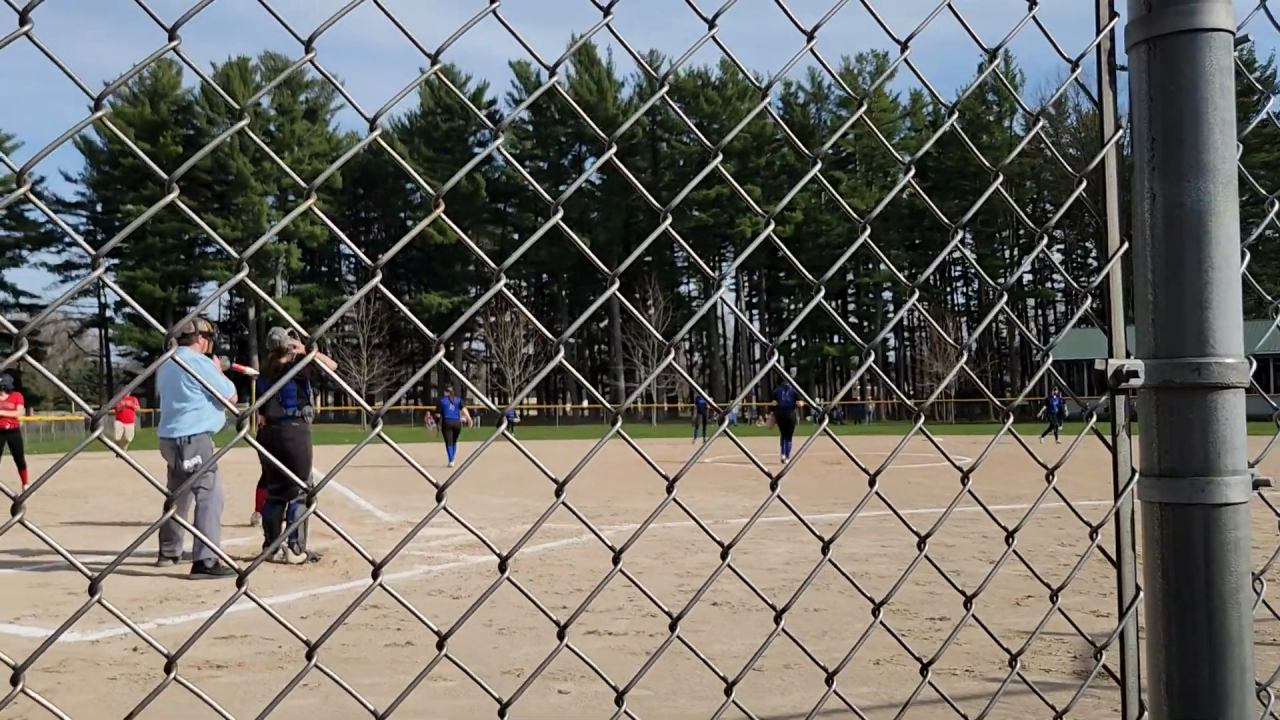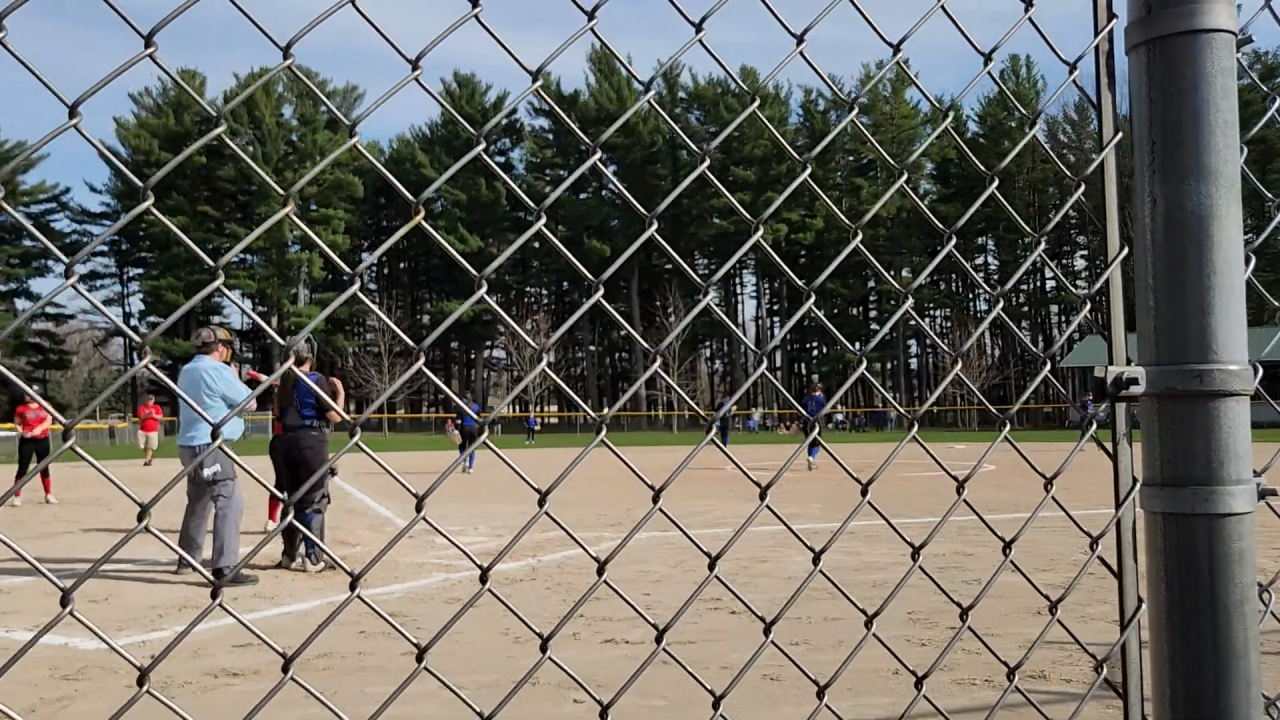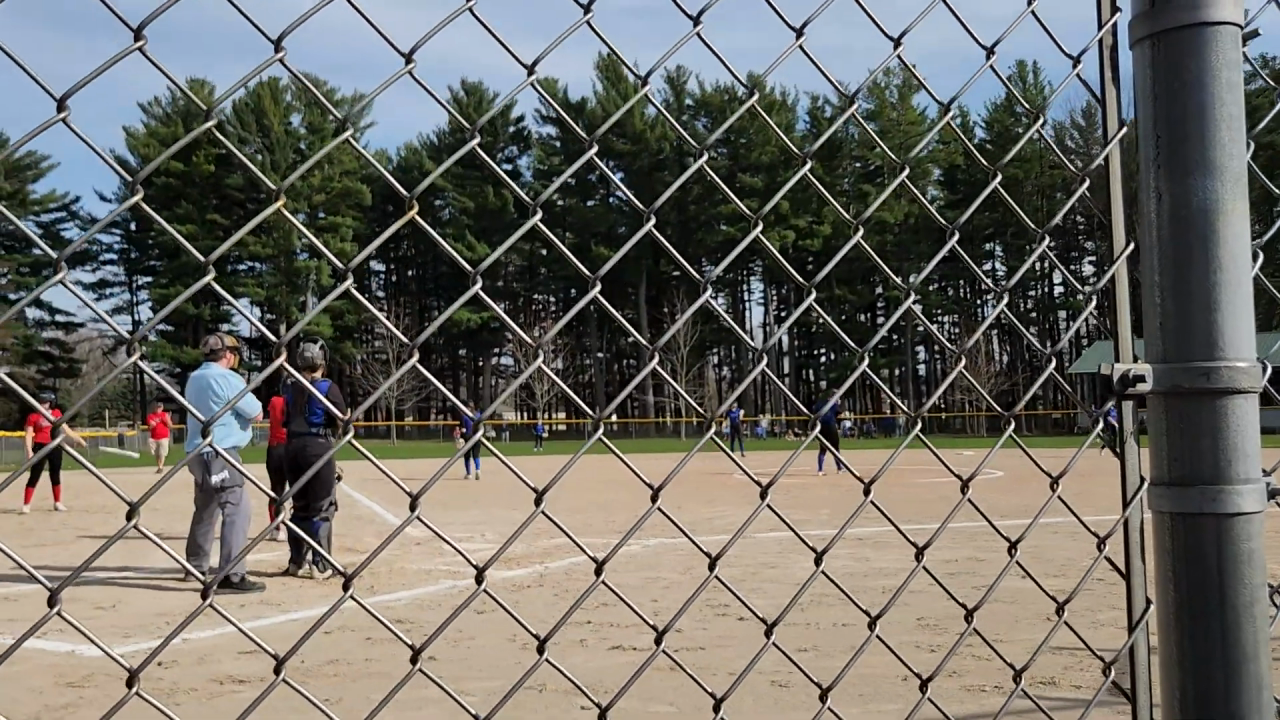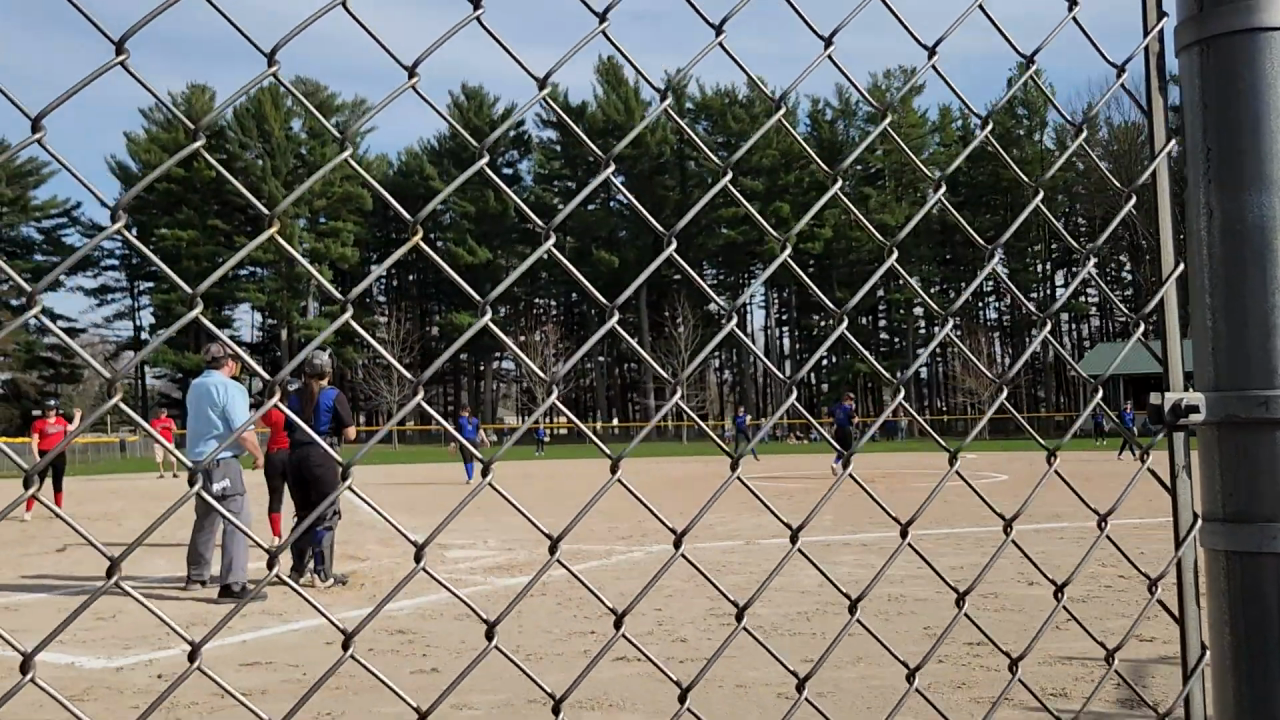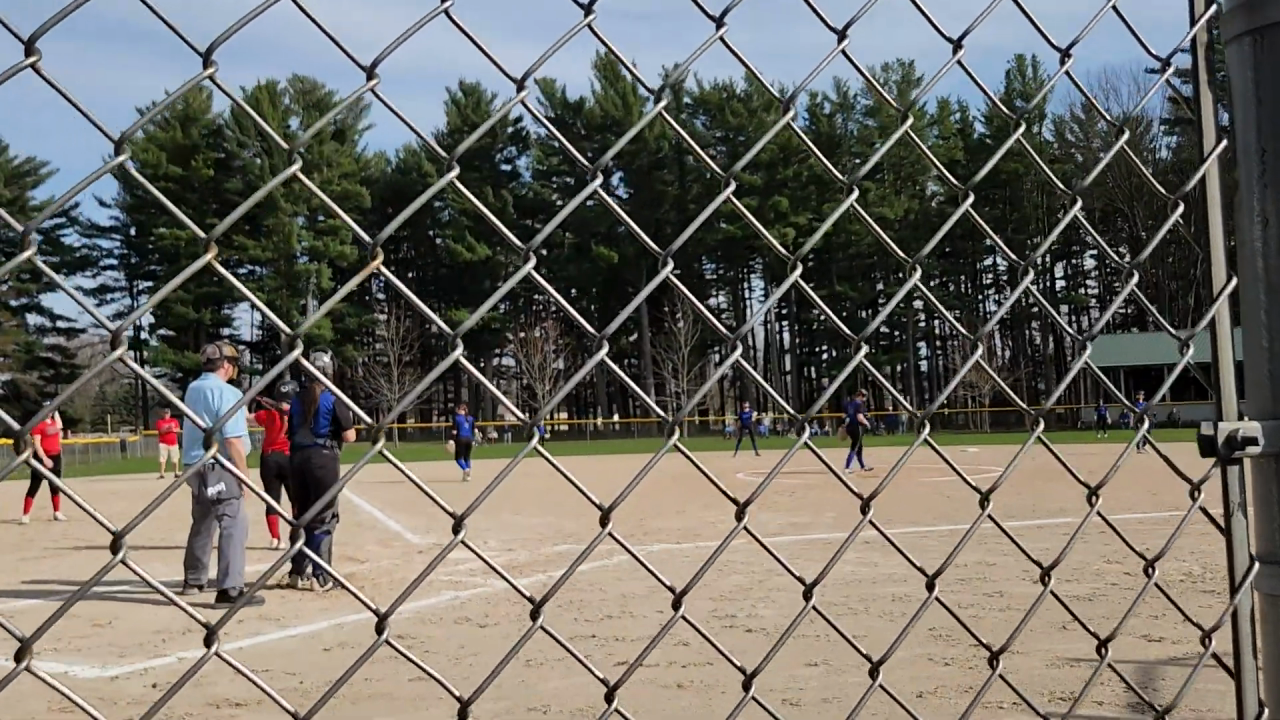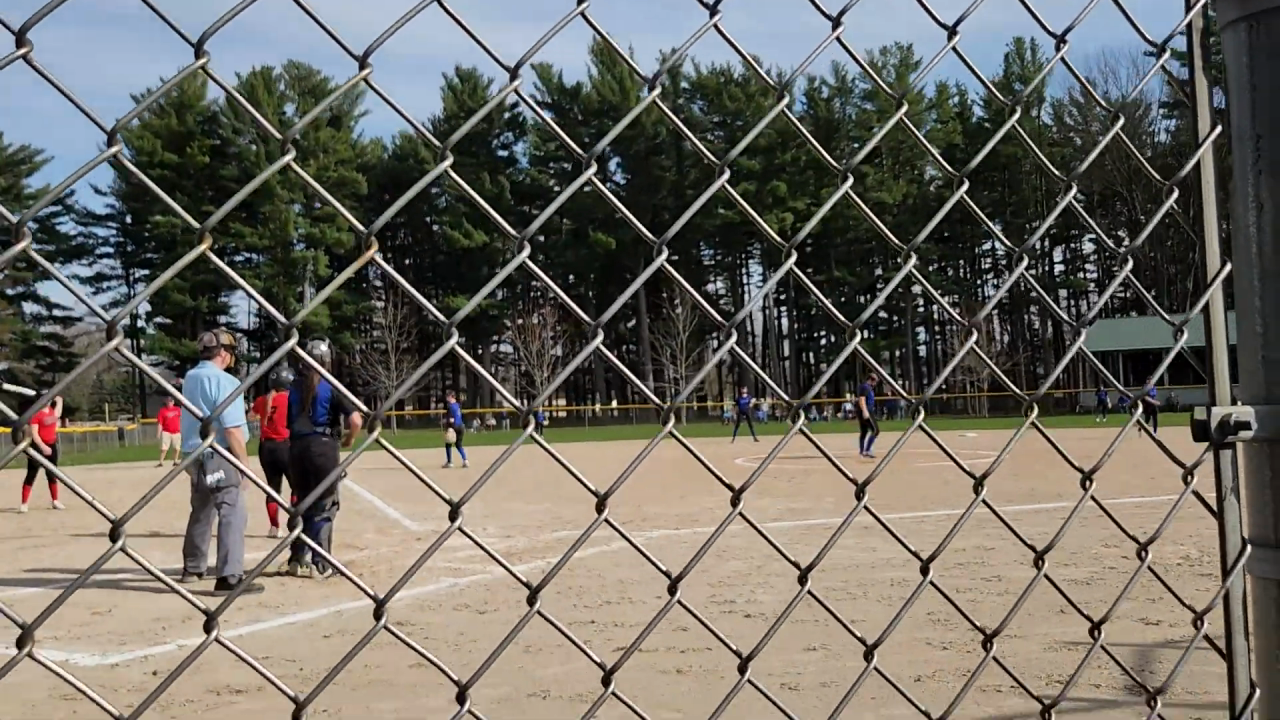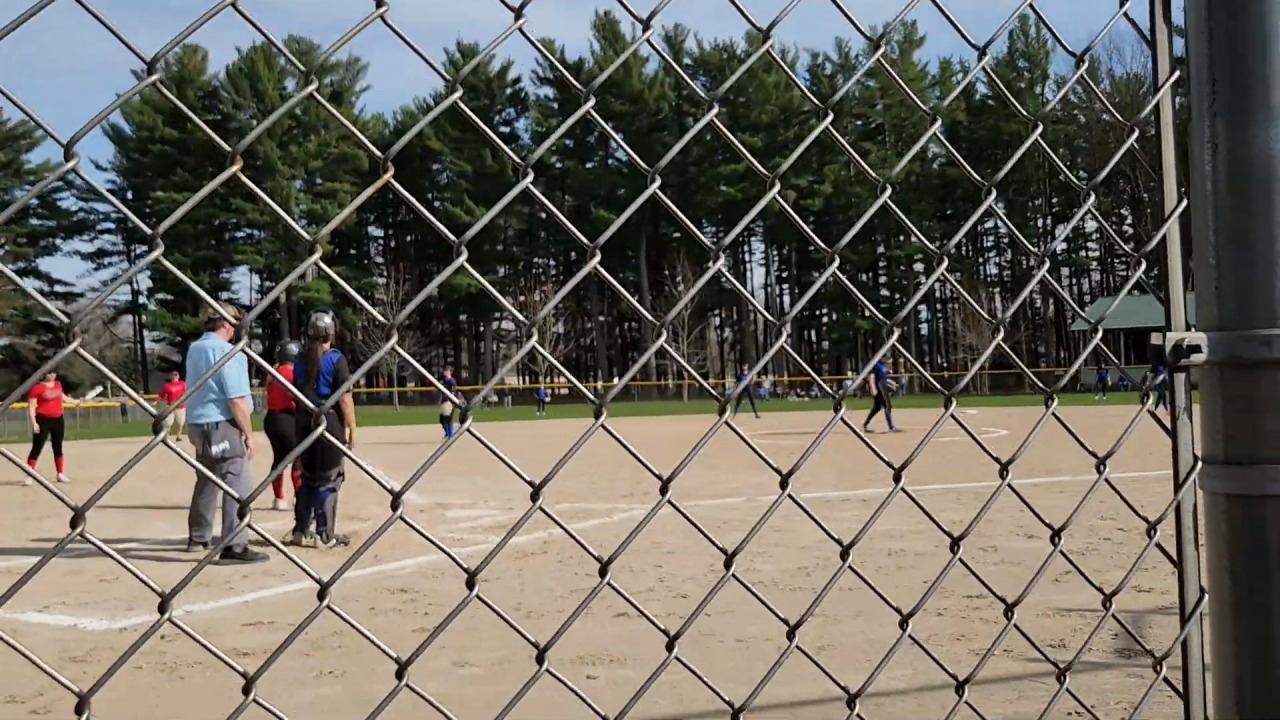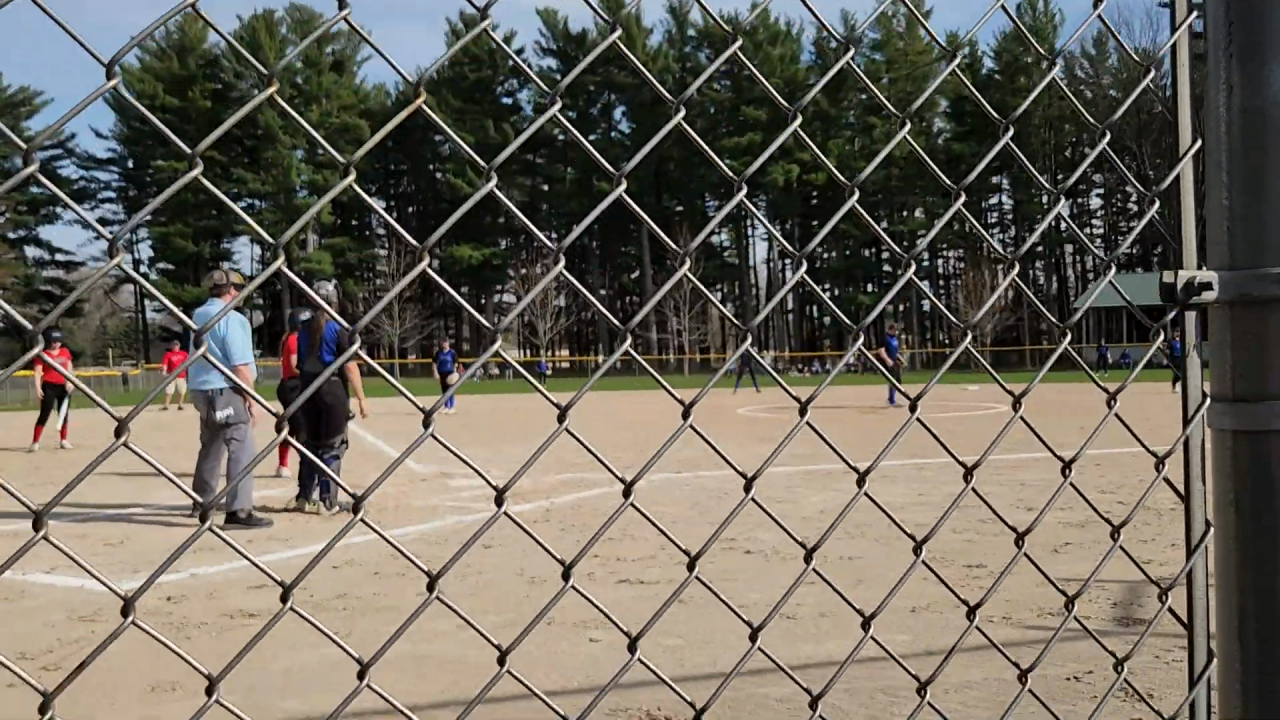
dt=0.3s
person 1, frame 1
left shoulder: (167, 364)
right shoulder: (199, 363)
right elbow: (231, 396)
right wrist: (218, 370)
left hip: (170, 438)
right hip: (193, 439)
left knee: (178, 495)
right knee: (210, 496)
left ankle: (168, 552)
right ankle: (205, 561)
person 1, frame 2
left shoulder: (186, 371)
right shoulder: (219, 371)
right elbow: (250, 403)
right wrist: (235, 378)
left hip: (190, 446)
right hip: (211, 448)
left knee: (198, 503)
right knee: (229, 504)
left ankle: (188, 559)
right ankle: (224, 569)
person 1, frame 3
left shoulder: (193, 379)
right shoulder: (228, 379)
right elbow: (256, 414)
right wrist: (244, 391)
left hip: (198, 452)
right hip: (220, 454)
left knee: (205, 511)
right knee: (237, 511)
left ankle: (196, 565)
right ankle: (231, 576)
person 1, frame 4
left shoulder: (195, 386)
right shoulder: (230, 387)
right elbow: (244, 434)
right wrist: (258, 454)
left hip: (198, 461)
right hip: (221, 462)
left knee: (205, 519)
right knee: (237, 520)
left ankle: (196, 575)
right ankle: (232, 585)
person 1, frame 5
left shoulder: (192, 389)
right shoulder: (226, 392)
right elbow: (233, 440)
left wrist: (243, 416)
right wrist: (244, 473)
left hip: (196, 466)
right hip: (217, 467)
left knee: (202, 523)
right knee: (234, 524)
left ankle: (193, 580)
right ankle: (229, 590)
person 1, frame 6
left shoulder: (190, 377)
right shoulder: (224, 380)
right elbow: (232, 428)
right wrist: (244, 462)
left hip: (194, 453)
right hip: (217, 455)
left knee: (201, 511)
right knee: (233, 512)
left ankle: (193, 568)
right ankle: (229, 578)
person 1, frame 7
left shoulder: (194, 349)
right shoulder: (228, 352)
right elbow: (236, 400)
right wrist: (248, 433)
left hip: (197, 424)
right hip: (221, 425)
left knee: (206, 481)
right knee: (238, 483)
left ankle: (198, 537)
right ankle: (234, 546)
person 1, frame 8
left shoulder: (197, 315)
right shoulder: (233, 319)
right elbow: (240, 366)
right wrist: (252, 401)
left hip: (201, 390)
right hip: (226, 392)
left knee: (210, 448)
right knee: (242, 449)
left ankle: (202, 503)
right ankle: (238, 512)
person 2, frame 1
left shoulder: (263, 376)
right shoulder: (295, 369)
left elbow: (263, 412)
right elbow: (331, 366)
right wrist: (305, 351)
left hip: (270, 433)
right hip: (295, 432)
left knee: (275, 491)
right knee: (299, 491)
left ankle: (272, 547)
right ankle: (296, 550)
person 2, frame 2
left shoulder: (284, 383)
right shoulder: (316, 380)
left elbow: (283, 416)
right elbow: (334, 416)
right wrist: (340, 392)
left hip: (287, 441)
right hip: (312, 441)
left knee: (294, 499)
right knee: (315, 500)
left ankle: (290, 555)
right ankle: (313, 559)
person 2, frame 3
left shoulder: (292, 390)
right shoulder: (327, 387)
left elbow: (288, 423)
right elbow: (342, 423)
right wrist: (347, 421)
left hip: (293, 448)
right hip: (318, 448)
left knee: (301, 508)
right knee: (322, 509)
left ankle: (297, 562)
right ankle: (321, 566)
person 2, frame 4
left shoulder: (295, 397)
right shoulder: (334, 395)
left elbow: (289, 431)
right elbow: (350, 434)
right wrist: (335, 433)
left hip: (296, 457)
right hip: (322, 457)
left knee: (303, 515)
right knee: (326, 517)
left ankle: (299, 571)
right ankle: (323, 575)
person 2, frame 5
left shoulder: (297, 399)
right shoulder: (333, 398)
left elbow: (291, 434)
right elbow: (349, 436)
right wrist: (336, 432)
left hip: (297, 459)
right hip: (323, 459)
left knee: (303, 517)
right knee: (324, 520)
left ankle: (296, 574)
right ankle: (321, 578)
person 2, frame 6
left shoulder: (295, 387)
right shoulder: (331, 386)
left elbow: (290, 423)
right elbow: (356, 420)
right wrist: (348, 436)
left hip: (297, 447)
right hip: (323, 447)
left knee: (303, 505)
right knee: (324, 507)
left ankle: (296, 561)
right ankle: (321, 565)
person 2, frame 7
left shoulder: (300, 360)
right shoulder: (335, 359)
right elbow: (344, 398)
right wrist: (351, 428)
left hip: (302, 420)
right hip: (328, 420)
left knee: (308, 477)
right knee: (329, 478)
left ankle: (300, 531)
right ankle: (324, 535)
person 2, frame 8
left shoulder: (304, 328)
right shoulder: (338, 327)
left elbow: (301, 364)
right elbow: (350, 366)
left wrist: (308, 388)
right wrist: (361, 398)
left hip: (308, 388)
right hip: (333, 388)
left knee: (312, 443)
right knee: (332, 446)
left ankle: (305, 497)
right ankle: (329, 502)
